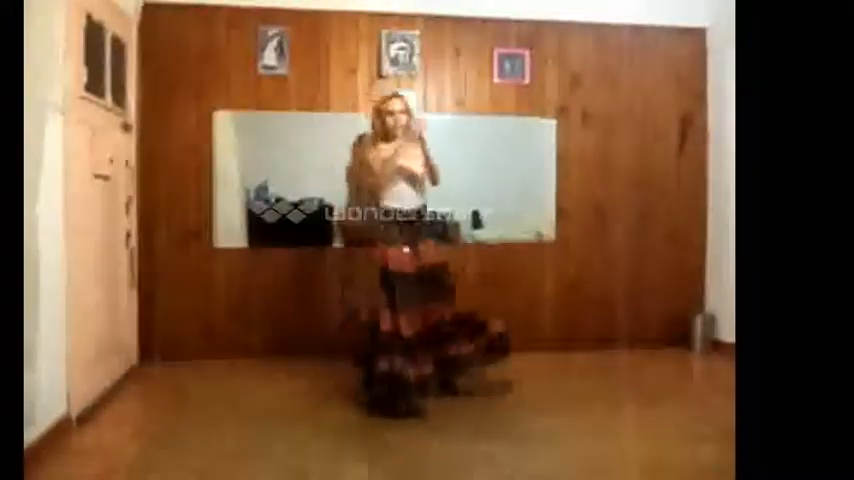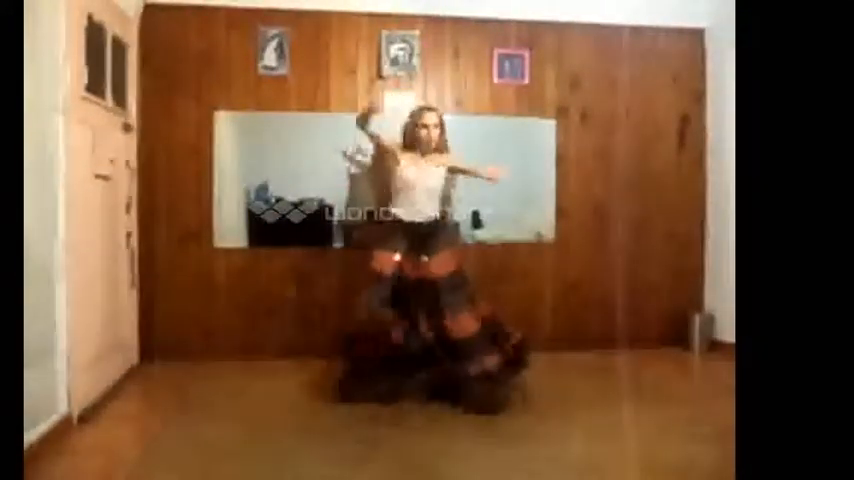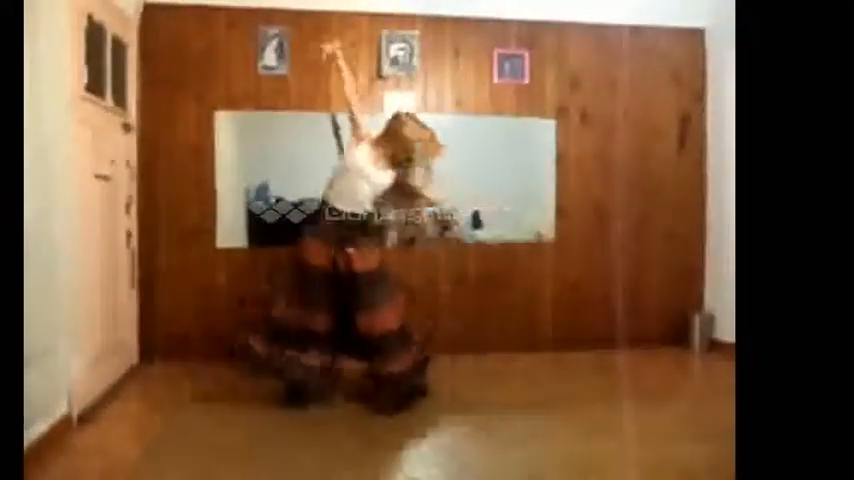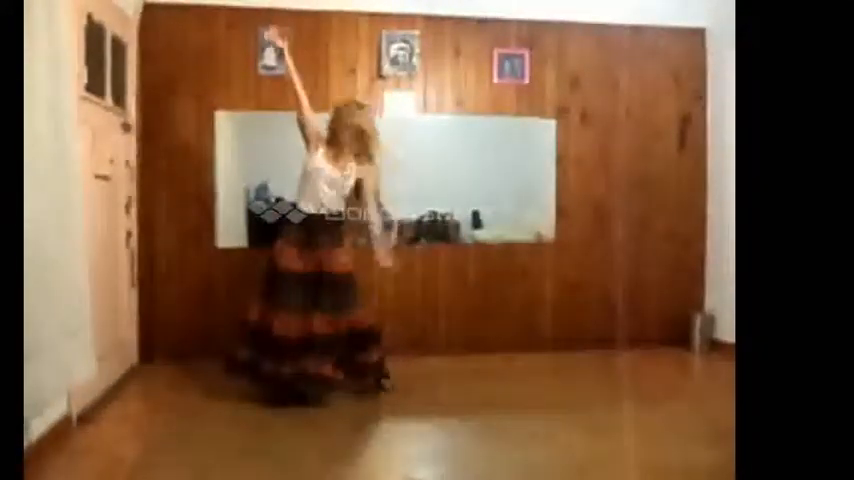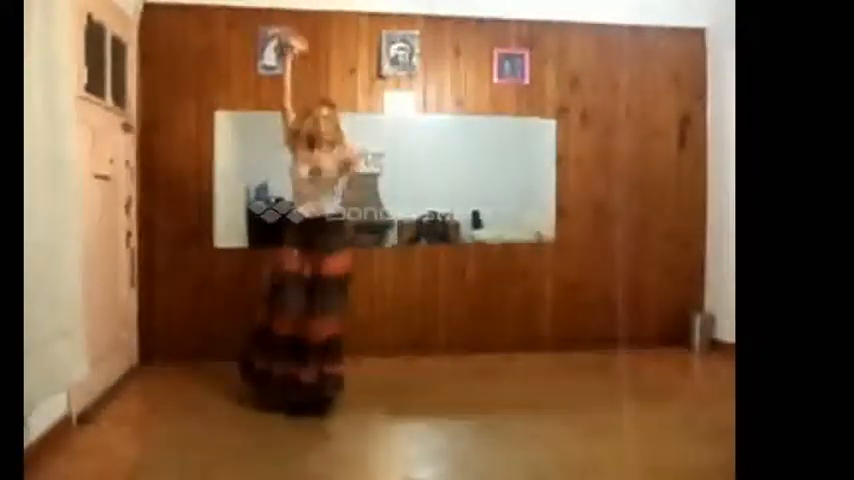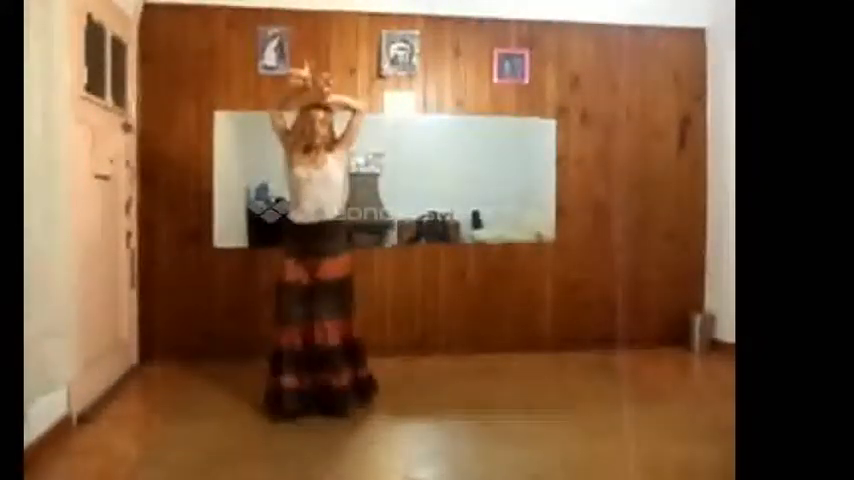
dt=0.5s
person 1, frame 1
left shoulder: (414, 147)
right shoulder: (373, 151)
left elbow: (433, 180)
right elbow: (378, 183)
left wrist: (423, 149)
right wrist: (400, 149)
left hip: (419, 225)
right hip: (391, 229)
left knee: (434, 295)
right knee: (398, 304)
left ankle: (435, 373)
right ankle: (393, 389)
person 1, frame 2
left shoulder: (445, 161)
right shoulder: (398, 155)
left elbow: (475, 171)
right elbow: (367, 132)
left wrist: (491, 173)
right wrist: (366, 118)
left hip: (432, 237)
right hip: (398, 234)
left knee: (452, 304)
right knee: (380, 299)
left ankle: (469, 380)
person 1, frame 3
left shoulder: (394, 170)
right shoulder: (361, 140)
right elbow: (350, 94)
right wrist: (339, 58)
left hip: (360, 234)
right hip: (328, 225)
left knee: (377, 303)
right knee: (315, 302)
left ankle: (394, 382)
right ankle: (309, 382)
person 1, frame 4
left shoulder: (364, 164)
right shoulder: (316, 143)
left elbow: (370, 205)
right elbow: (302, 99)
left wrist: (381, 243)
right wrist: (286, 53)
left hip: (332, 233)
right hip: (299, 230)
left knee: (337, 309)
right knee: (289, 307)
right ankle: (285, 381)
person 1, frame 5
left shoulder: (340, 152)
right shoulder: (298, 149)
left elbow: (354, 156)
right elbow: (286, 105)
left wrist: (341, 160)
right wrist: (289, 57)
left hip: (331, 235)
right hip: (298, 234)
left knee: (324, 315)
right knee: (288, 311)
left ankle: (317, 388)
right ankle: (283, 385)
person 1, frame 6
left shoulder: (340, 152)
right shoulder: (293, 153)
left elbow: (359, 110)
right elbow: (276, 116)
left wrist: (329, 98)
right wrist: (295, 90)
left hip: (331, 238)
right hip: (298, 238)
left knee: (331, 318)
right knee: (294, 317)
left ankle: (335, 391)
right ankle: (293, 393)
